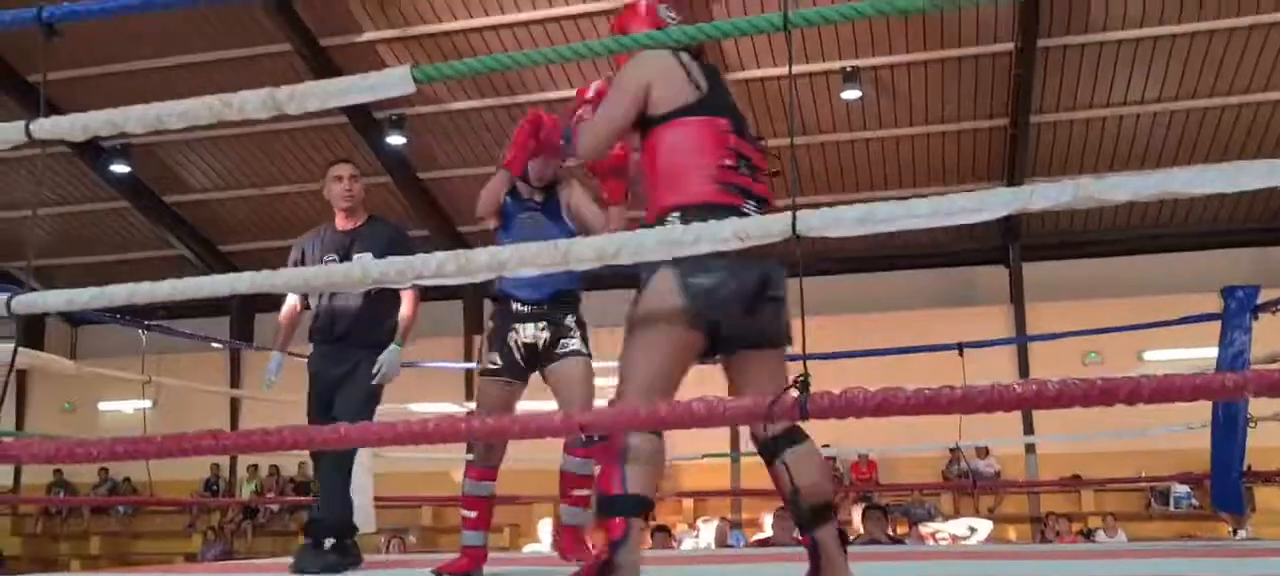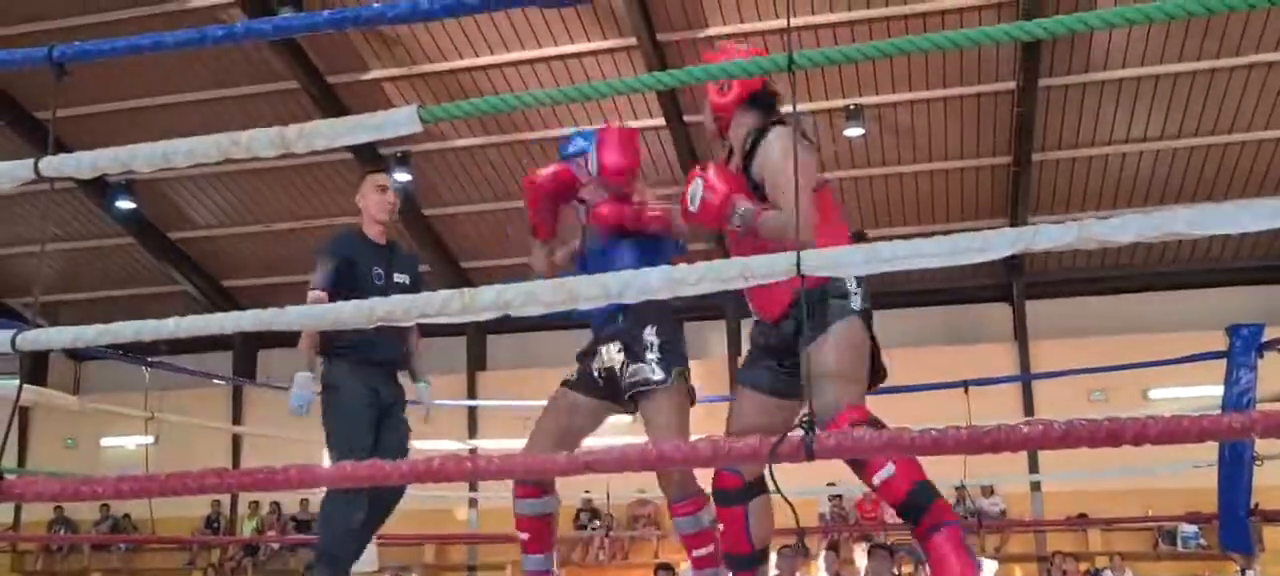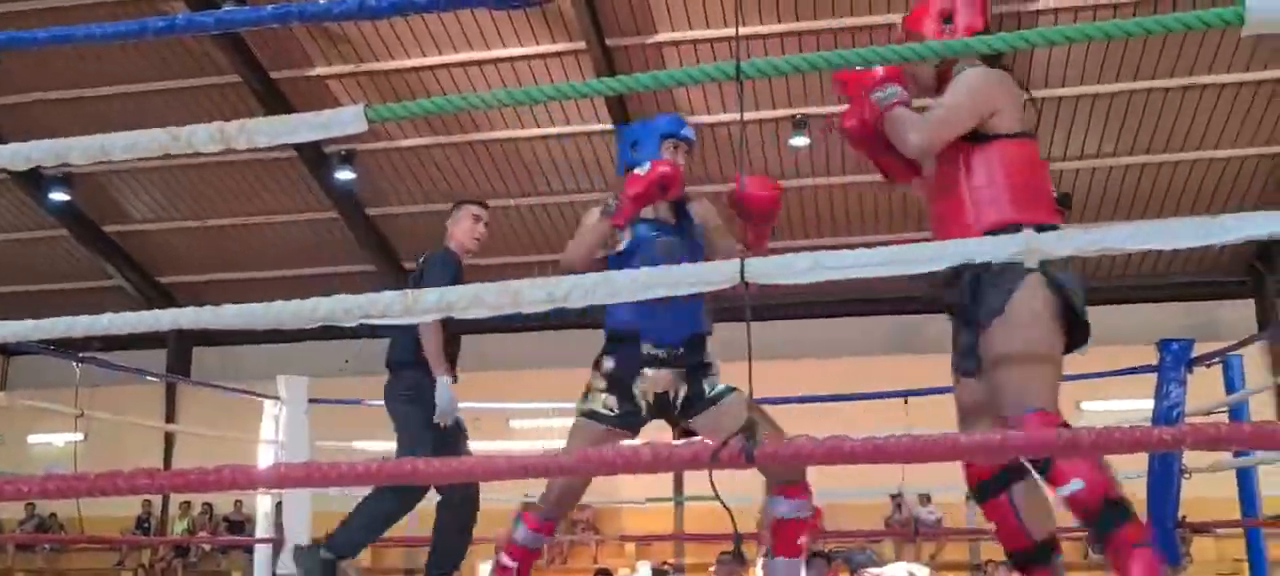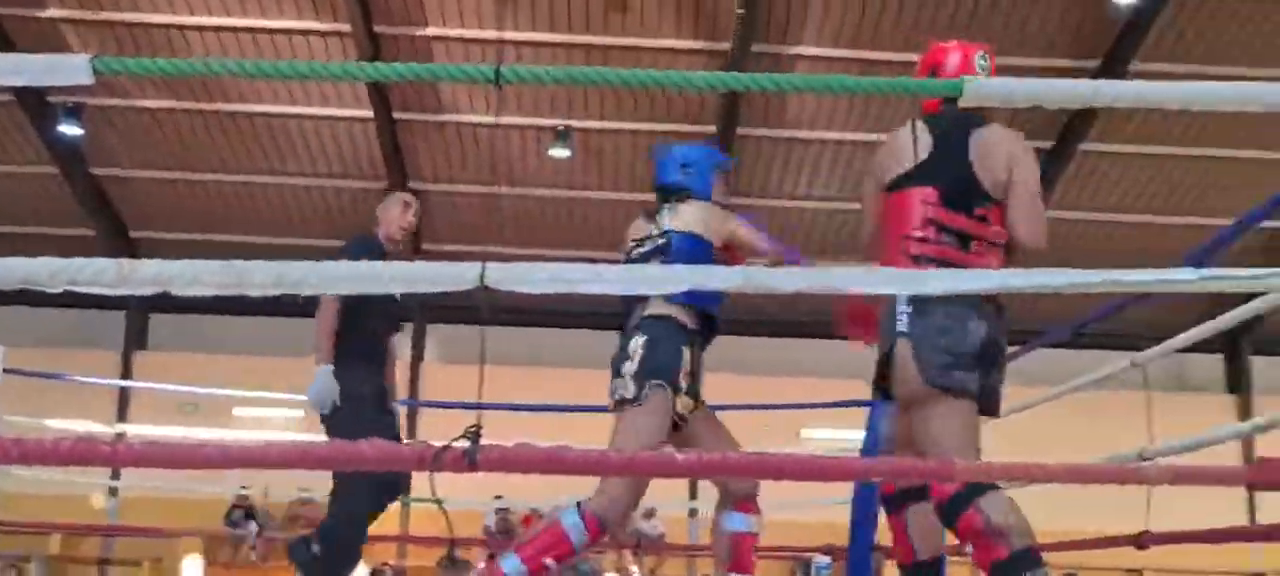
dt=0.7s
person 1, frame 1
left shoulder: (646, 66)
right shoulder: (711, 81)
left elbow: (591, 151)
left wrist: (586, 118)
right hip: (754, 252)
left knee: (635, 407)
right knee: (771, 422)
person 1, frame 2
left shoulder: (780, 140)
right shoulder: (737, 159)
left elbow: (800, 234)
left wrist: (732, 207)
left hip: (826, 304)
right hip: (776, 326)
left knee: (841, 422)
right knee: (735, 467)
person 1, frame 3
left shoulder: (981, 80)
right shoulder: (959, 109)
left elbow: (920, 140)
right elbow: (927, 172)
left wrist: (884, 92)
right wrist: (873, 136)
left hip: (1016, 267)
right hip: (982, 281)
left knee: (1028, 426)
right knee: (985, 459)
person 1, frame 4
left shoulder: (901, 141)
right shoulder: (1010, 144)
left elbow: (874, 230)
right elbow: (1034, 239)
left hip: (921, 312)
right hip: (978, 320)
left knee: (953, 478)
person 2, frame 1
left shoulder: (568, 192)
right shoulder: (505, 194)
left elbow: (608, 234)
right elbow: (483, 209)
right wrist: (515, 160)
left hip: (560, 321)
right hip: (510, 321)
right knee: (487, 439)
left ankle: (572, 532)
person 2, frame 2
left shoulder: (633, 196)
right shoulder: (580, 220)
left elbow: (664, 213)
right elbow: (548, 268)
right wrist: (543, 212)
left hip: (652, 333)
right hip: (604, 347)
left knee: (672, 469)
person 2, frame 3
left shoulder: (698, 214)
right shoulder: (612, 214)
right elbow: (574, 261)
left wrist: (759, 229)
right wrist: (623, 208)
left hip: (690, 369)
right hip: (626, 370)
left knee: (787, 466)
right knee: (557, 497)
person 2, frame 4
left shoulder: (643, 227)
right shoulder: (705, 216)
right elbow: (775, 252)
left hip: (652, 349)
right hip: (664, 345)
left knee: (742, 487)
right knee: (615, 505)
person 3, frame 1
left shoulder: (389, 237)
right shoulder: (309, 244)
left elbow: (409, 296)
right elbow: (294, 302)
left wrist: (397, 346)
right wrist: (278, 352)
left hip: (367, 356)
right hip: (324, 356)
right knee: (323, 450)
left ankle: (319, 537)
right ankle: (342, 540)
person 3, frame 2
left shoulder: (406, 262)
right shoulder: (343, 247)
right elbow: (315, 309)
left wrist: (419, 379)
right wrist: (304, 373)
left hip: (389, 381)
right hip: (348, 375)
left knee: (390, 480)
person 3, frame 3
left shoulder: (448, 270)
right shoulder: (443, 261)
right elbow: (427, 317)
right wrist: (444, 381)
left hip: (429, 391)
right hip: (417, 386)
left knee: (462, 489)
right knee: (407, 483)
person 3, frame 4
right shoulder: (362, 250)
right elbow: (330, 302)
left wrist: (393, 399)
right wrist: (325, 367)
left hip: (369, 384)
right hip: (347, 380)
left knee: (393, 478)
right knee: (361, 479)
